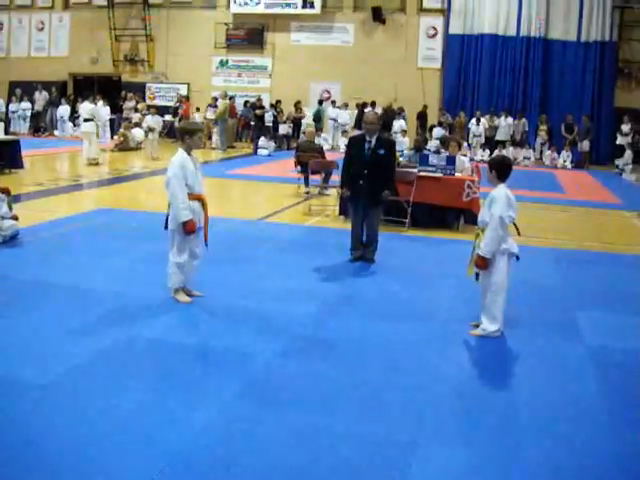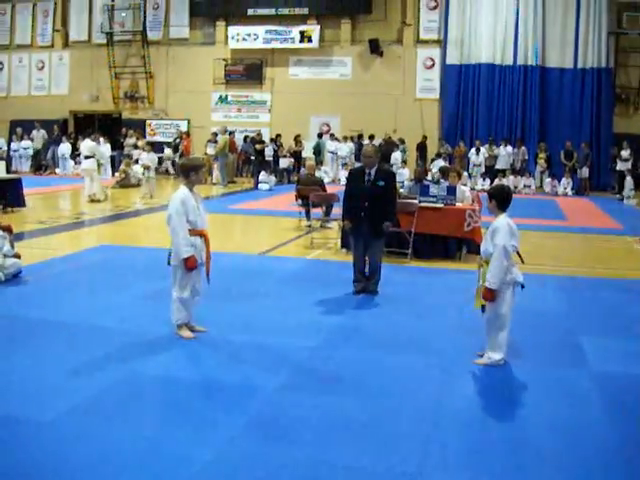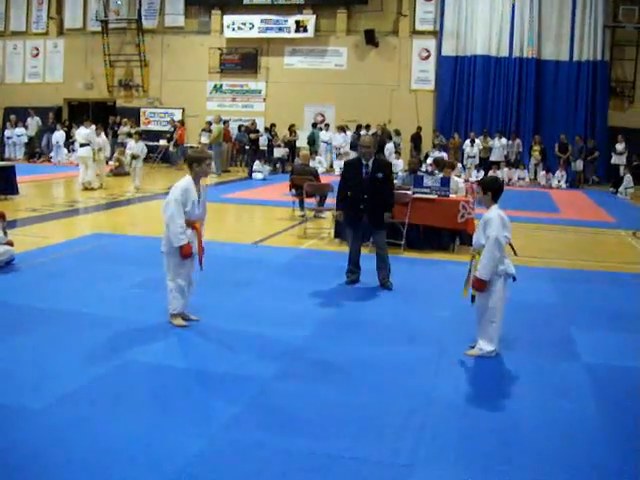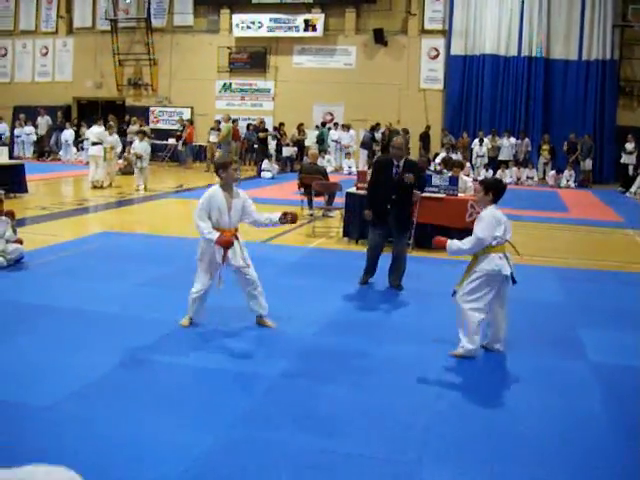
dt=0.5s
person 1, frame 1
left shoulder: (499, 195)
right shoulder: (500, 193)
left elbow: (496, 226)
left wrist: (483, 252)
right wrist: (483, 249)
left hip: (496, 248)
right hip: (494, 247)
left knee: (494, 287)
right knee: (489, 286)
left ankle: (491, 326)
right ankle: (487, 320)
person 1, frame 2
left shoulder: (501, 225)
right shoulder: (501, 223)
left elbow: (500, 257)
left wrist: (490, 284)
right wrist: (489, 281)
left hip: (499, 279)
right hip: (497, 277)
left knee: (497, 317)
right knee: (493, 316)
left ankle: (495, 355)
right ankle: (493, 350)
person 1, frame 3
left shoulder: (493, 217)
right shoulder: (492, 214)
left elbow: (492, 249)
left wrist: (481, 275)
right wrist: (480, 272)
left hip: (492, 270)
right hip: (491, 268)
left knee: (489, 309)
right knee: (484, 308)
left ankle: (486, 347)
right ankle: (484, 342)
person 1, frame 4
left shoulder: (487, 216)
right shoulder: (498, 215)
left elbow: (474, 243)
left wrist: (446, 244)
left hip: (488, 265)
right hip: (498, 264)
left knee: (465, 300)
right knee: (496, 306)
left ankle: (468, 346)
right ankle: (495, 342)
person 2, frame 1
left shoulder: (194, 160)
right shoulder: (178, 162)
right elbow: (177, 194)
left wrist: (199, 214)
right wrist: (186, 218)
left hip: (195, 212)
right hip: (183, 214)
left knee: (193, 253)
right knee: (179, 253)
left ankle: (185, 285)
right ankle: (177, 289)
person 2, frame 2
left shoulder: (195, 195)
right shoulder: (179, 198)
right elbow: (178, 230)
left wrist: (204, 250)
right wrist: (187, 255)
left hip: (197, 248)
right hip: (186, 250)
left knee: (194, 289)
right knee: (182, 289)
left ankle: (188, 321)
right ankle: (180, 324)
person 2, frame 3
left shoulder: (201, 188)
right shoulder: (182, 187)
right elbow: (173, 217)
left wrist: (197, 241)
right wrist: (182, 242)
left hip: (192, 236)
right hip: (177, 239)
left knee: (187, 278)
right knee: (176, 277)
left ankle: (180, 310)
right ankle: (175, 313)
person 2, frame 4
left shoulder: (240, 195)
right shoulder: (210, 195)
left elbow: (255, 217)
right elbow: (200, 222)
left wrist: (280, 218)
right wrist: (216, 238)
left hip: (234, 243)
right hip: (212, 244)
left knee: (252, 280)
right knee: (202, 283)
left ankle: (261, 316)
right ankle: (190, 315)
person 3, frame 1
left shoulder: (388, 143)
right shoulder: (354, 141)
left elbow: (390, 168)
right elbow: (347, 164)
left wrist: (388, 188)
right wrist: (345, 185)
left hip: (375, 190)
right hip: (356, 189)
left knee: (372, 226)
right knee: (356, 224)
left ankle: (369, 253)
right ankle: (356, 252)
person 3, frame 2
left shoulder: (387, 175)
right shoulder: (353, 173)
left elbow: (391, 199)
right elbow: (347, 197)
left wrist: (389, 219)
right wrist: (346, 218)
left hip: (377, 222)
right hip: (357, 221)
left knee: (375, 258)
right knee: (358, 256)
left ankle: (372, 285)
right ankle: (359, 284)
person 3, frame 3
left shoulder: (384, 165)
right shoulder: (350, 164)
left elbow: (389, 189)
right elbow: (343, 187)
left wrist: (388, 210)
right wrist: (340, 208)
left hip: (377, 213)
right hip: (355, 212)
left knee: (381, 247)
right knee: (354, 247)
left ankle: (384, 279)
right ankle: (353, 275)
person 3, frame 4
left shoulder: (413, 166)
right shoulder: (380, 163)
left elbow: (421, 186)
right elbow: (372, 186)
left wrist: (414, 181)
right wrist: (368, 207)
left hip: (401, 214)
right hip: (381, 212)
left knee: (400, 250)
right knee: (374, 246)
left ankle: (395, 280)
right ankle: (367, 274)
